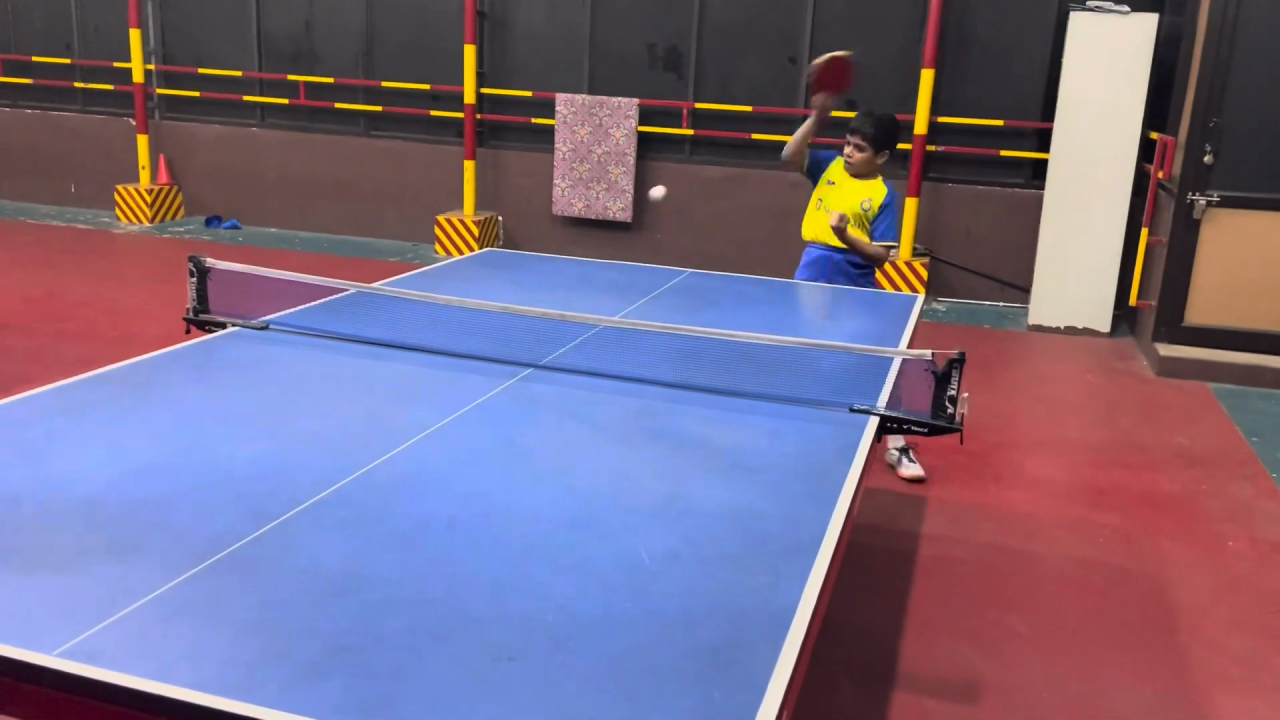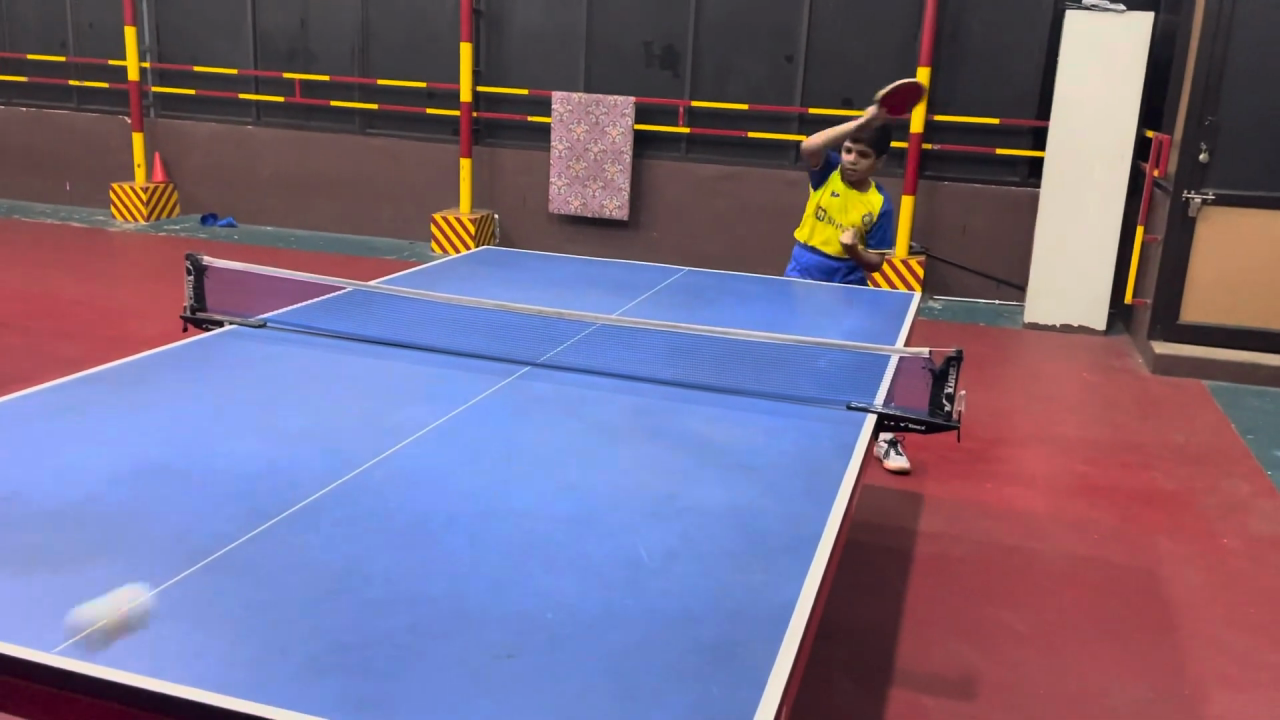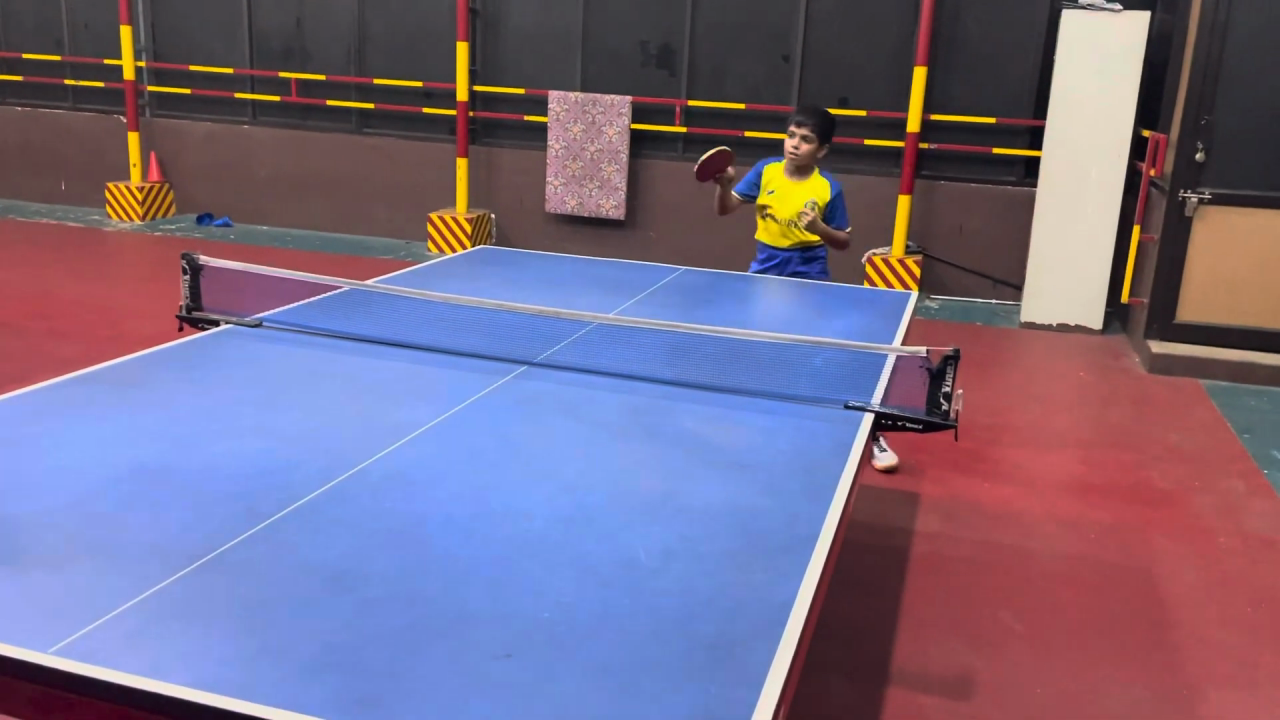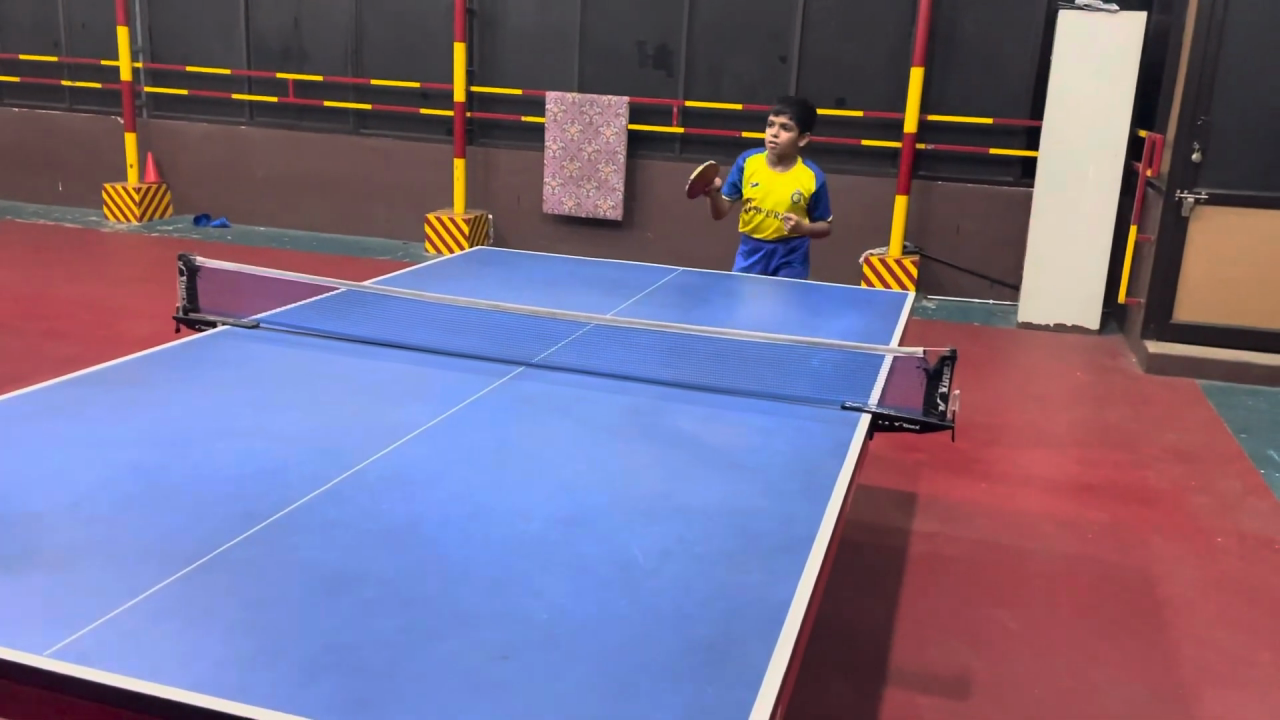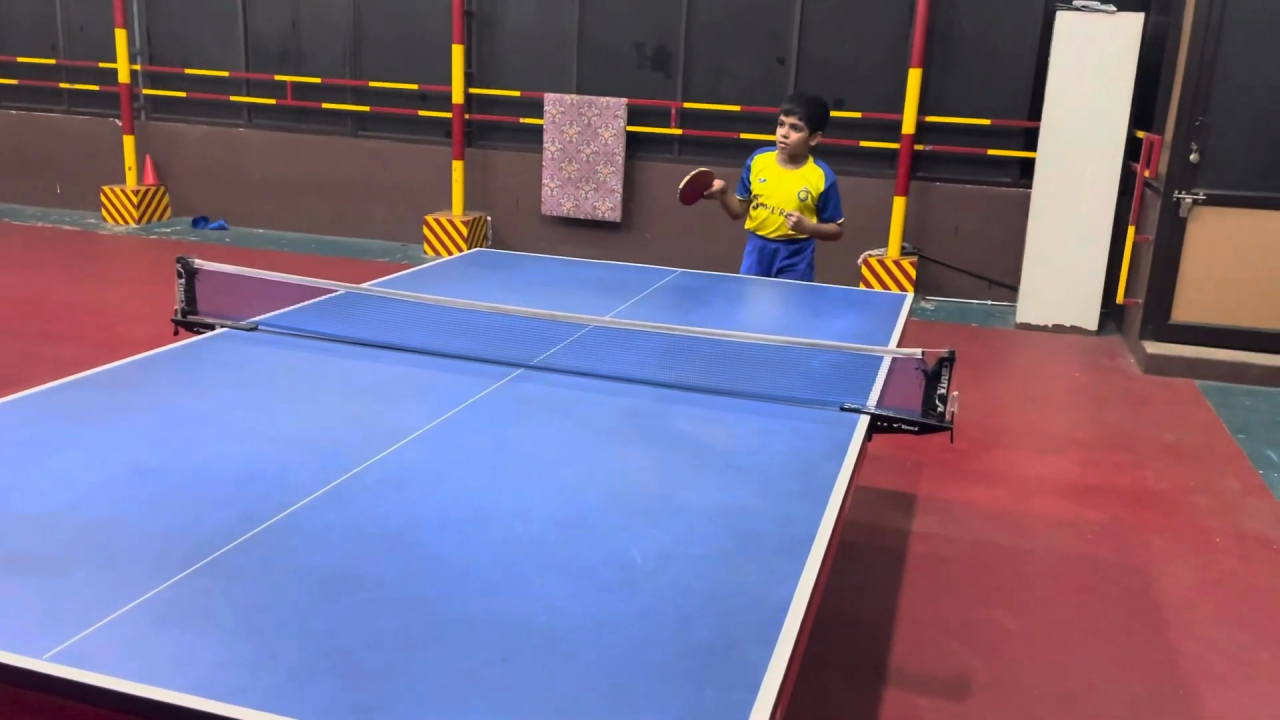
dt=0.3s
person 1, frame 1
left shoulder: (884, 196)
right shoulder: (828, 164)
left elbow: (880, 257)
right elbow: (790, 155)
left wrist: (846, 236)
right wrist: (815, 115)
left hip: (855, 285)
right hip: (812, 278)
left ankle: (899, 445)
person 1, frame 2
left shoulder: (880, 202)
right shoulder: (826, 170)
left elbow: (876, 263)
right elbow: (808, 147)
left wrist: (855, 251)
right wrist: (863, 122)
left hip: (848, 286)
right hip: (803, 278)
left ankle: (886, 438)
person 1, frame 3
left shoulder: (828, 188)
right shoulder: (765, 171)
left elbow: (843, 241)
right elbow: (725, 208)
left wrist: (819, 228)
right wrist: (723, 185)
left hip: (809, 274)
right hip: (768, 265)
person 1, frame 4
left shoulder: (813, 178)
right shoulder: (747, 162)
left elbow: (825, 226)
right elbow: (720, 213)
left wrist: (803, 228)
right wrist: (714, 192)
left hip: (790, 259)
right hip: (751, 254)
person 1, frame 5
left shoulder: (822, 177)
right shoulder: (758, 160)
left elbow: (836, 230)
right elbow: (738, 211)
left wrist: (807, 227)
right wrist: (722, 192)
left hip: (795, 262)
right hip: (756, 254)
